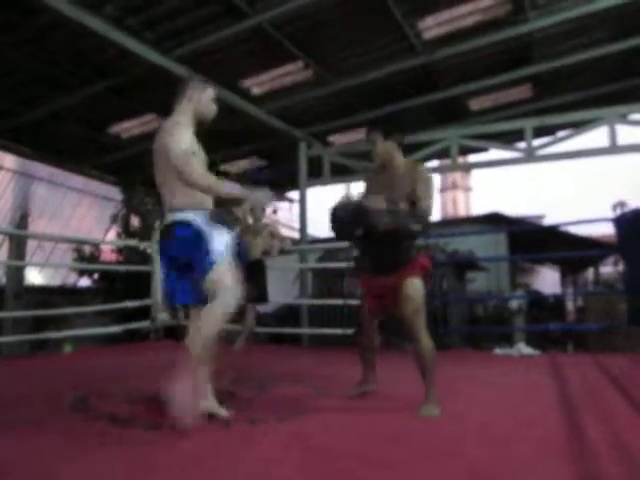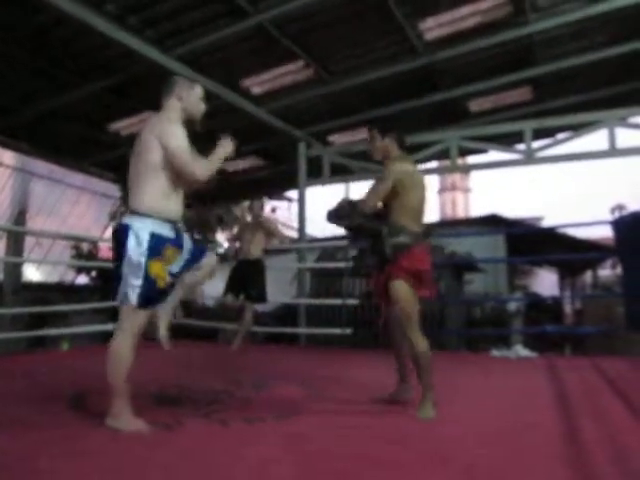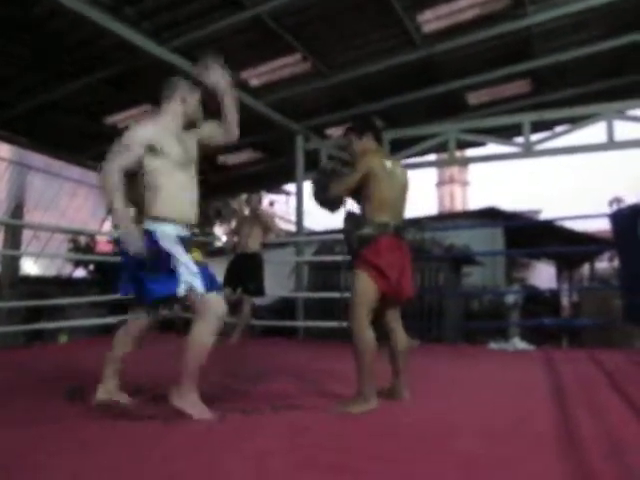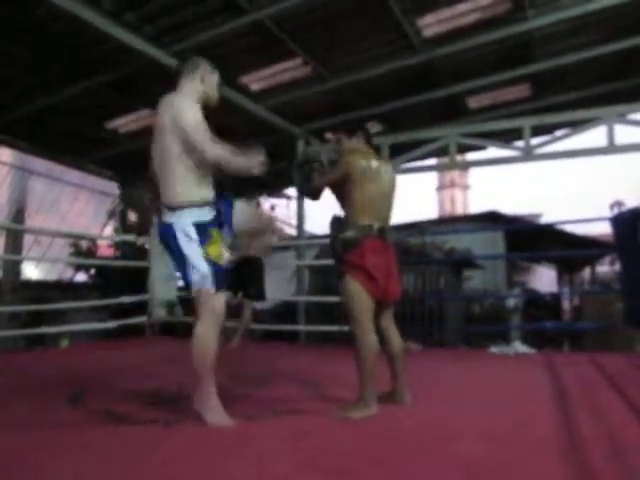
dt=0.4s
person 1, frame 1
left shoulder: (172, 136)
right shoulder: (176, 131)
right elbow: (195, 177)
left wrist: (215, 194)
right wrist: (247, 193)
left hip: (185, 233)
right hip: (191, 228)
left knee: (204, 314)
right knee: (228, 295)
left ankle: (205, 396)
right ankle: (184, 376)
person 1, frame 2
left shoulder: (160, 131)
right shoulder: (166, 125)
right elbow: (197, 173)
left wrist: (211, 158)
right wrist: (222, 152)
left hip: (162, 232)
right hip: (146, 233)
left knee: (207, 261)
right knee: (133, 322)
left ankle: (163, 312)
right ankle: (119, 410)
person 1, frame 3
left shoulder: (189, 133)
right shoulder: (149, 130)
left elbow: (231, 133)
right elbow: (111, 170)
left wrist: (224, 87)
right wrist: (126, 226)
left hip: (177, 238)
right hip: (164, 239)
left knee: (140, 318)
right knee: (214, 309)
left ankle: (108, 384)
right ankle: (185, 393)
person 1, frame 4
left shoulder: (179, 113)
right shoulder: (178, 102)
right elbow: (211, 152)
right wrist: (248, 162)
left hip: (202, 213)
right hip: (187, 221)
right knee: (212, 309)
right ankle: (206, 399)
person 2, frame 1
left shoulder: (418, 173)
right shoulder: (374, 177)
left elbow: (423, 214)
right elbow: (363, 210)
left wrist: (382, 208)
right wrist: (350, 213)
left hip: (407, 260)
right hip: (376, 261)
left knee: (417, 329)
right knee: (368, 322)
left ankle: (431, 397)
right ankle: (368, 378)
person 2, frame 2
left shoulder: (395, 167)
right shoulder: (411, 169)
left elbow: (368, 205)
right wrist: (378, 214)
left hip: (404, 255)
right hip: (409, 253)
left knee: (410, 330)
right knee: (397, 324)
left ankle: (428, 396)
right ankle: (403, 387)
person 2, frame 3
left shoulder: (368, 161)
right shoulder: (397, 167)
left elbow: (334, 192)
left wrist: (338, 181)
right wrist: (353, 186)
left hip: (376, 247)
right hip: (396, 244)
left knee: (359, 319)
right knee: (391, 319)
left ankle: (366, 395)
right ankle: (399, 385)
person 2, frame 4
left shoulder: (351, 161)
right shoulder: (387, 168)
left elbow: (313, 184)
left wrist: (315, 173)
right wrist: (336, 182)
left hip: (360, 248)
right hip: (382, 247)
left knee: (360, 323)
right knee: (385, 322)
left ankle: (367, 400)
right ankle: (400, 389)
person 3, frame 1
left shoulder: (269, 227)
right shoulder: (245, 227)
left elbow: (286, 242)
left wrist: (277, 247)
left hip: (256, 266)
right hip: (242, 265)
left knee: (250, 305)
left ankle: (241, 340)
person 3, frame 2
left shoulder: (267, 224)
right shoulder: (244, 225)
left elbow: (284, 239)
right elbow: (233, 240)
left wrist: (270, 226)
left hip: (255, 265)
right hip: (240, 264)
left knee: (249, 305)
right knee: (228, 300)
left ankle: (238, 340)
right ankle: (245, 307)
person 3, frame 3
left shoulder: (265, 217)
right shoulder: (242, 219)
left elbow: (278, 232)
right elbow: (232, 233)
left wrist: (266, 219)
left hip: (253, 258)
right hip: (238, 257)
left knee: (247, 298)
right knee: (227, 293)
left ankle: (237, 333)
right ankle: (241, 300)
person 3, frame 4
left shoulder: (266, 220)
right shoulder: (242, 217)
left hip: (254, 261)
right hip: (240, 261)
left knee: (248, 303)
left ankle: (238, 337)
